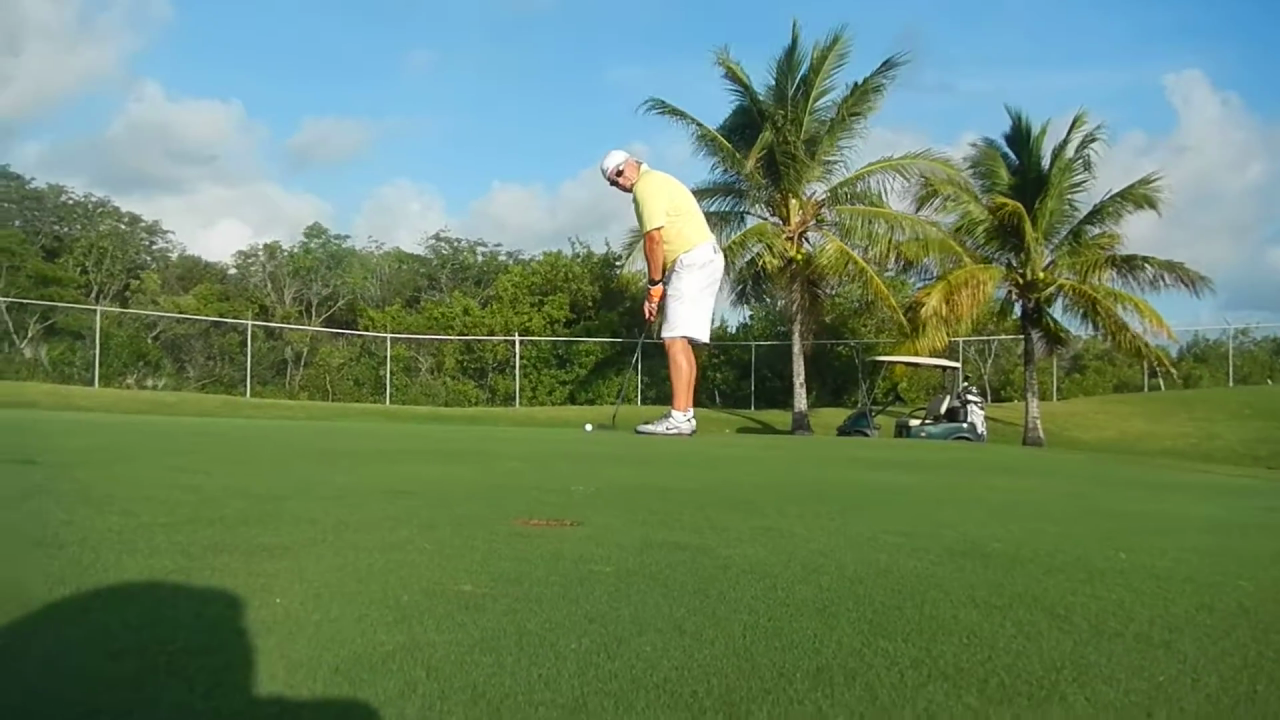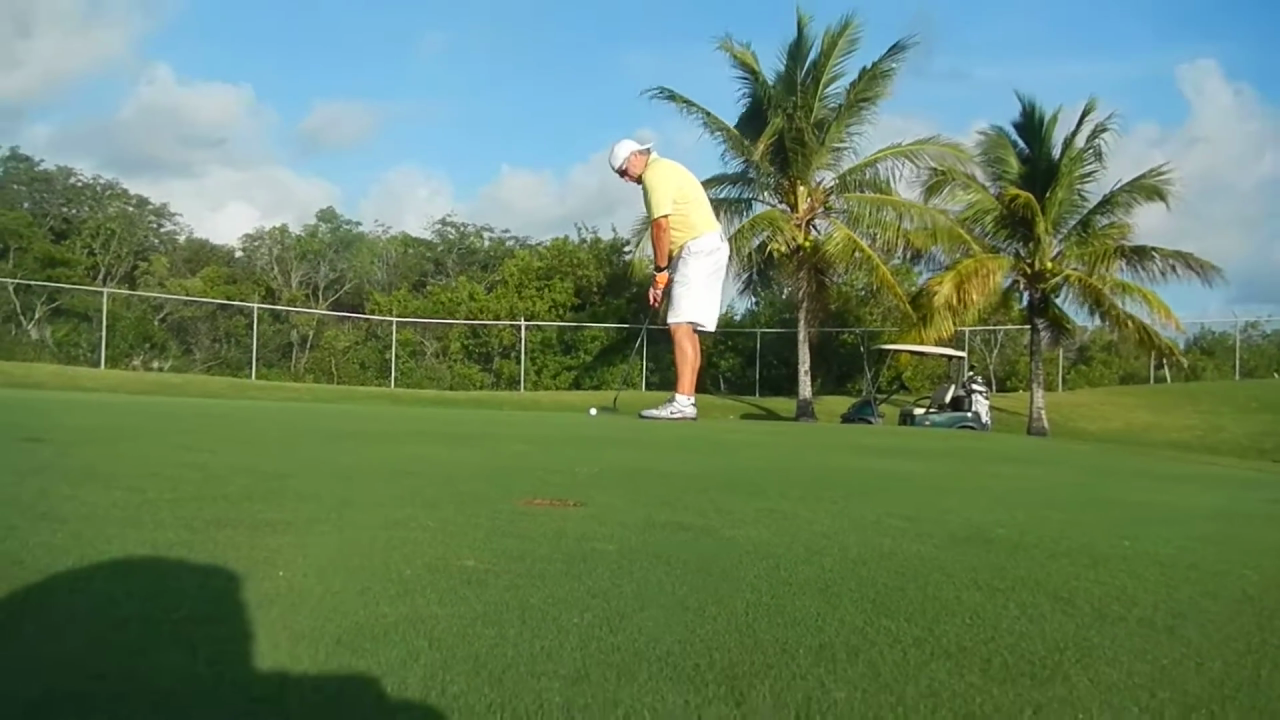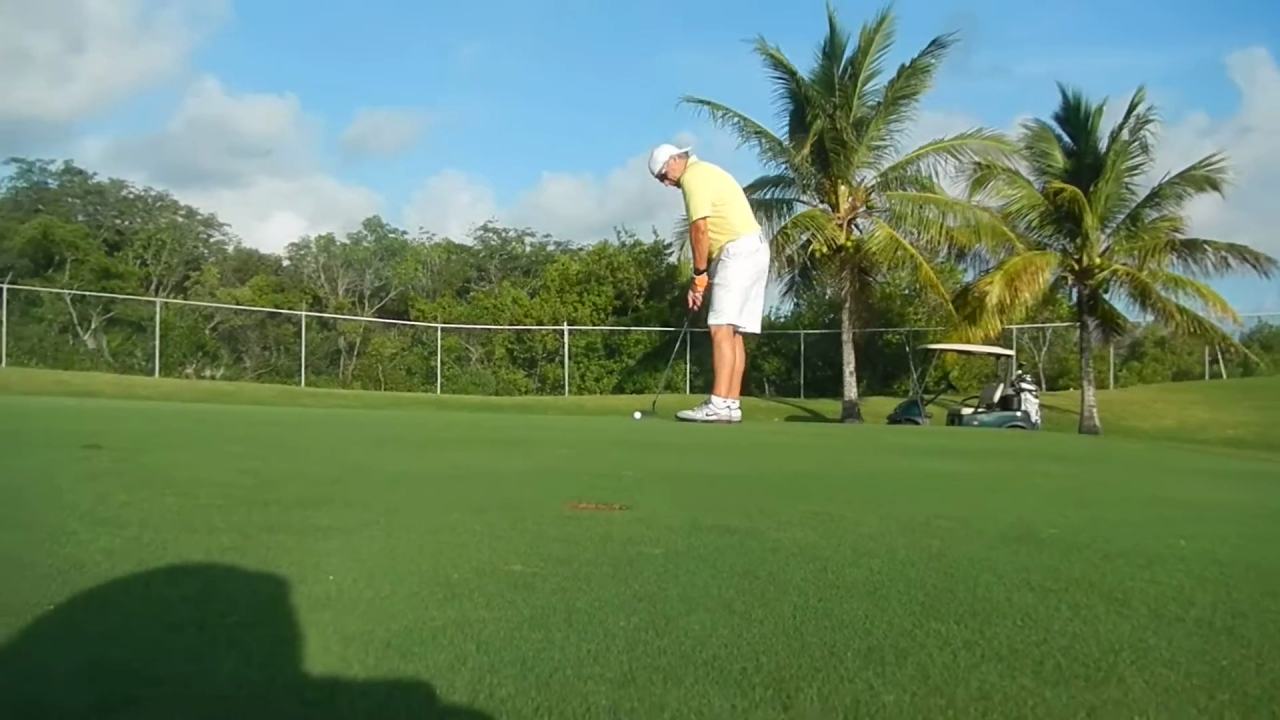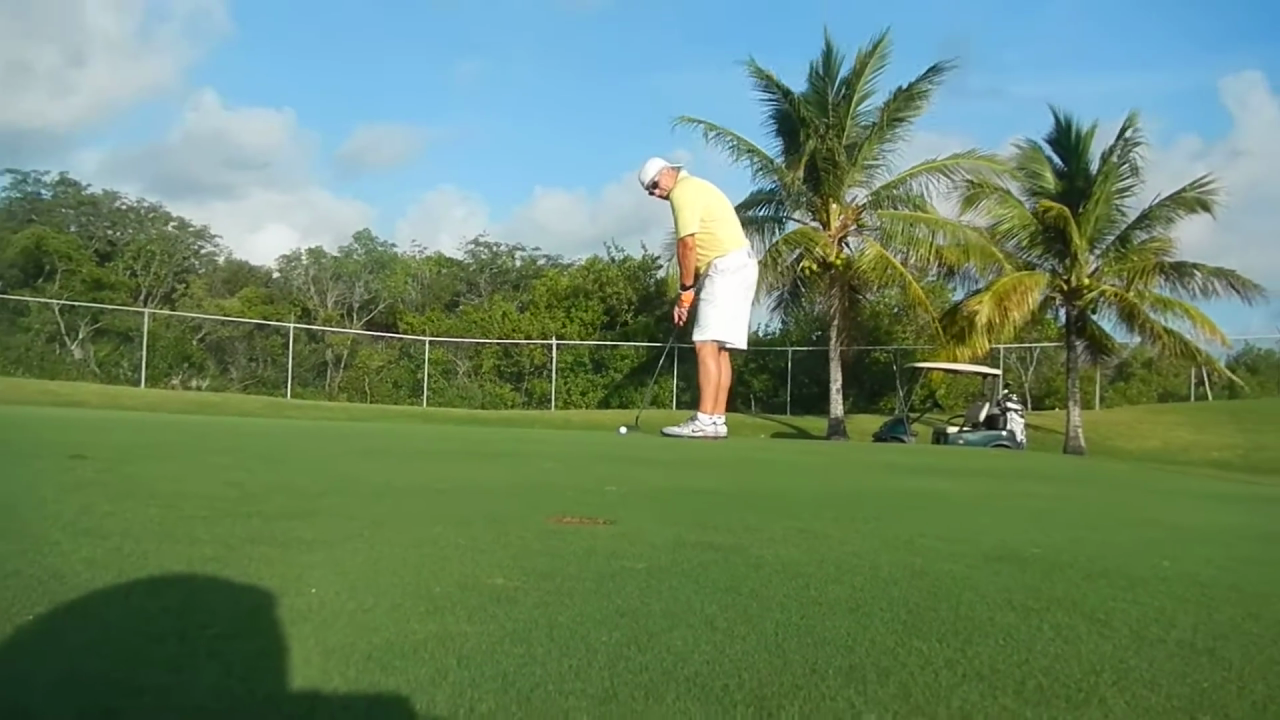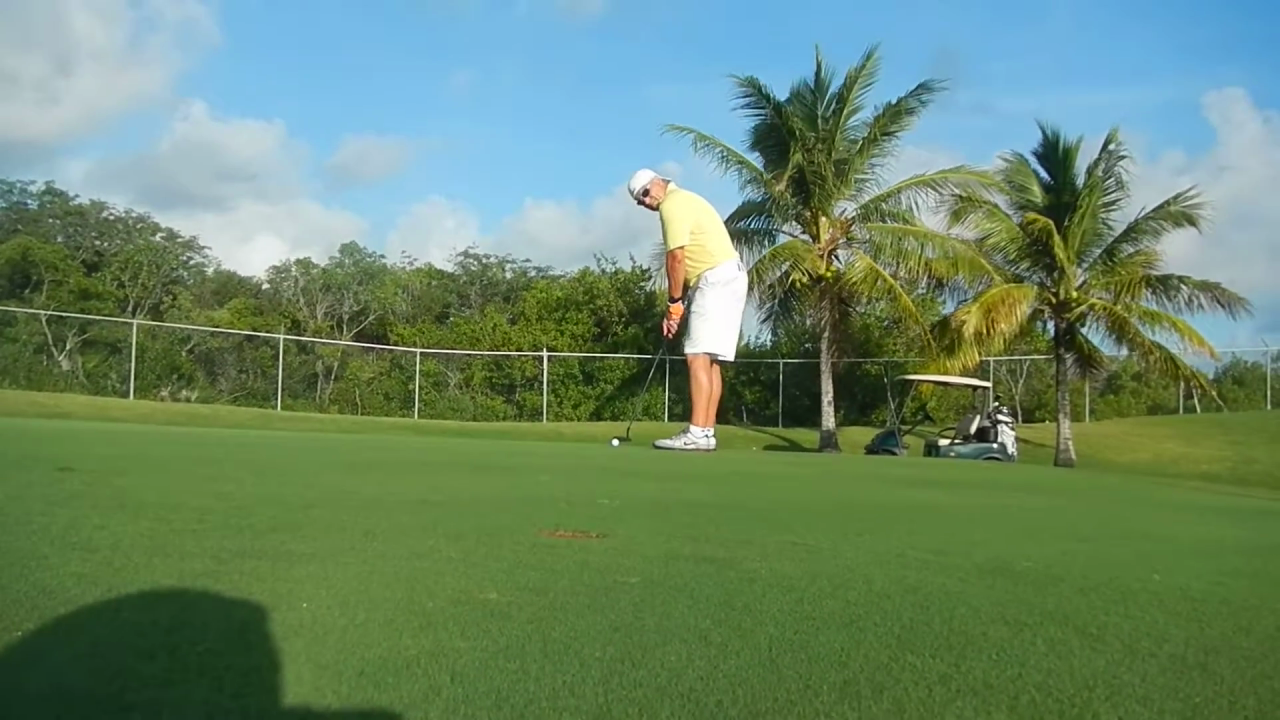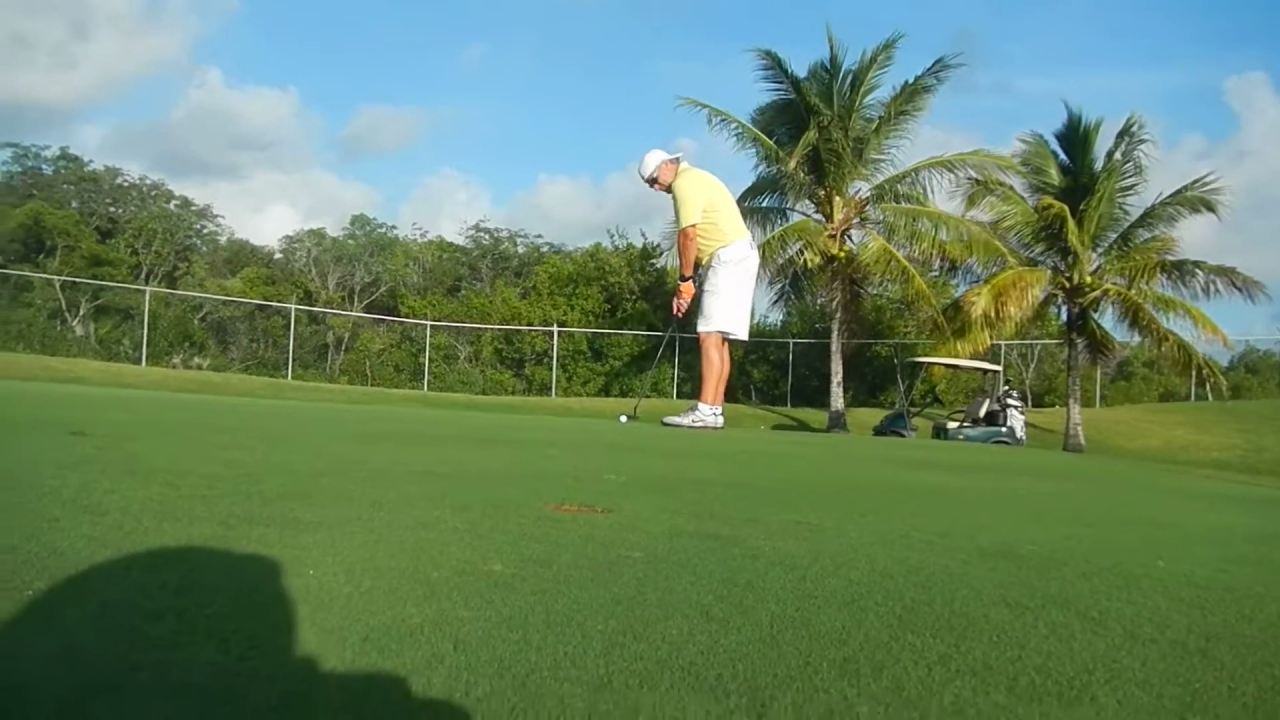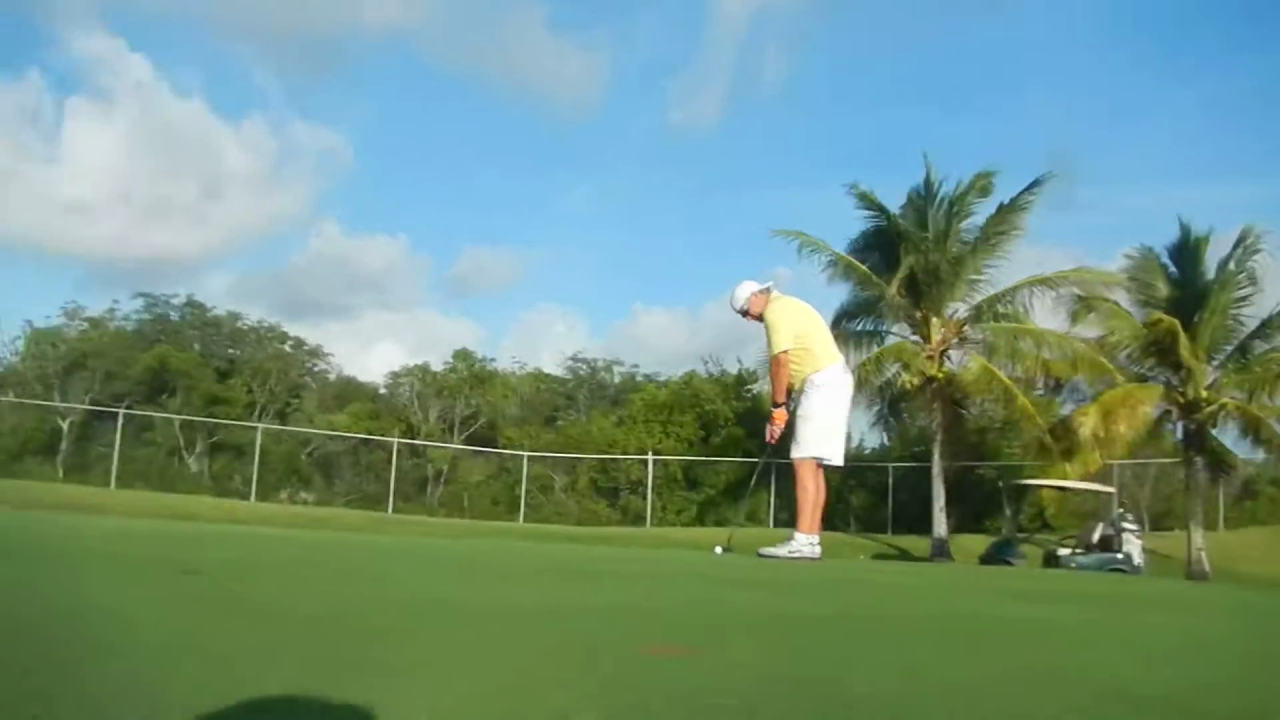
dt=0.3s
person 1, frame 1
left shoulder: (647, 184)
right shoulder: (647, 189)
left elbow: (654, 240)
right elbow: (657, 243)
left wrist: (654, 285)
right wrist: (655, 288)
left hip: (694, 260)
right hip: (699, 261)
left knee: (675, 339)
right knee: (682, 341)
left ankle: (678, 418)
right ankle: (685, 414)
person 1, frame 2
left shoulder: (655, 172)
right shoulder: (659, 173)
left elbow: (661, 227)
right elbow: (667, 229)
left wrist: (659, 272)
right wrist: (663, 273)
left hip: (701, 248)
right hip: (702, 250)
left knee: (681, 324)
right knee: (687, 327)
left ankle: (681, 402)
right ankle: (686, 402)
person 1, frame 3
left shoulder: (694, 175)
right shoulder: (701, 175)
left elbow: (700, 229)
right elbow: (709, 232)
left wrist: (699, 274)
right wrist: (702, 276)
left hip: (739, 251)
right hip: (744, 251)
left knee: (722, 328)
right knee: (732, 330)
left ankle: (719, 404)
right ankle: (731, 404)
person 1, frame 4
left shoulder: (683, 190)
right shoulder: (692, 189)
left elbow: (687, 245)
right elbow: (698, 247)
left wrist: (685, 291)
right wrist: (688, 292)
left hip: (728, 267)
right hip: (735, 266)
left knee: (707, 343)
right knee: (718, 346)
left ankle: (704, 421)
right ankle: (717, 419)
person 1, frame 5
left shoulder: (673, 203)
right shoulder: (680, 203)
left elbow: (676, 258)
right elbow: (686, 260)
left wrist: (674, 303)
right wrist: (678, 303)
left hip: (717, 279)
right hip: (724, 278)
left knee: (699, 356)
right knee: (708, 358)
left ankle: (697, 433)
right ankle: (706, 432)
person 1, frame 6
left shoulder: (685, 181)
right shoulder: (692, 181)
left elbow: (689, 236)
right elbow: (697, 237)
left wrist: (684, 282)
right wrist: (687, 284)
left hip: (730, 257)
right hip: (732, 258)
left knee: (711, 334)
right knee: (718, 336)
left ankle: (706, 410)
right ankle: (714, 410)
person 1, frame 7
left shoulder: (775, 309)
right shoulder: (784, 307)
left elbow: (780, 362)
right elbow: (791, 363)
left wrist: (777, 408)
right wrist: (780, 409)
left hip: (822, 382)
right hip: (827, 382)
left knee: (805, 461)
right knee: (813, 464)
left ankle: (803, 540)
right ankle: (810, 539)
